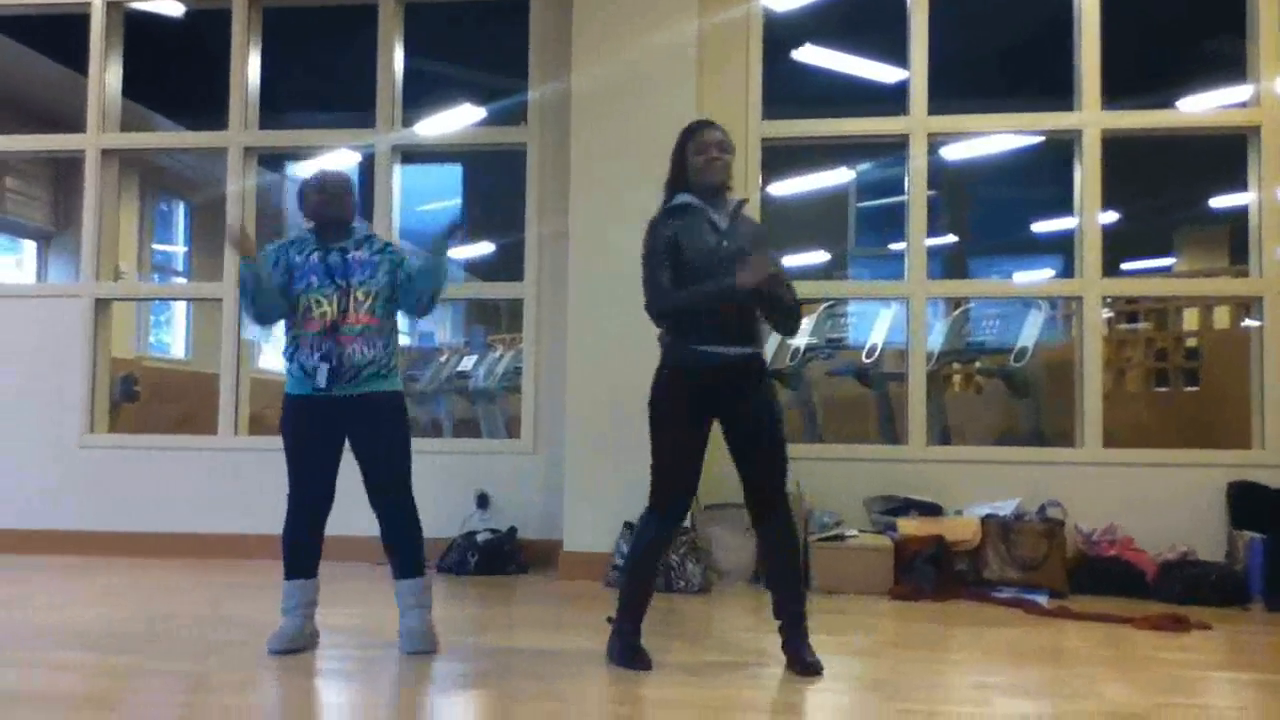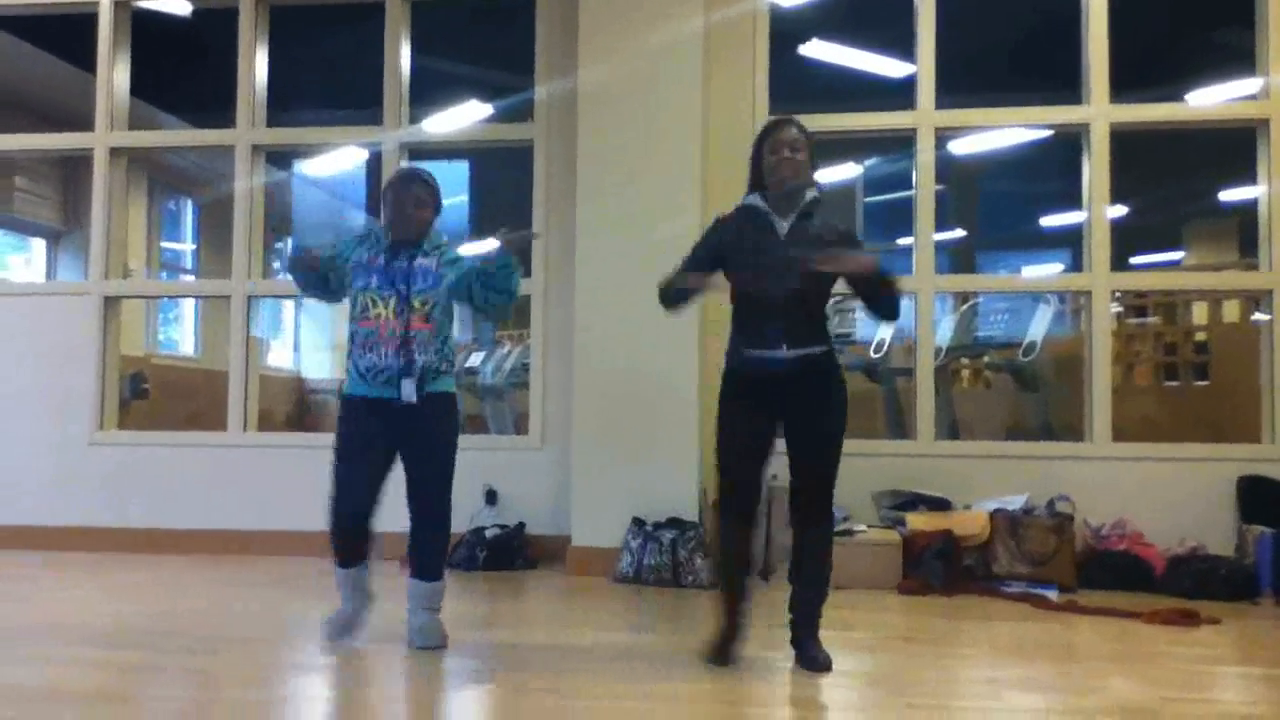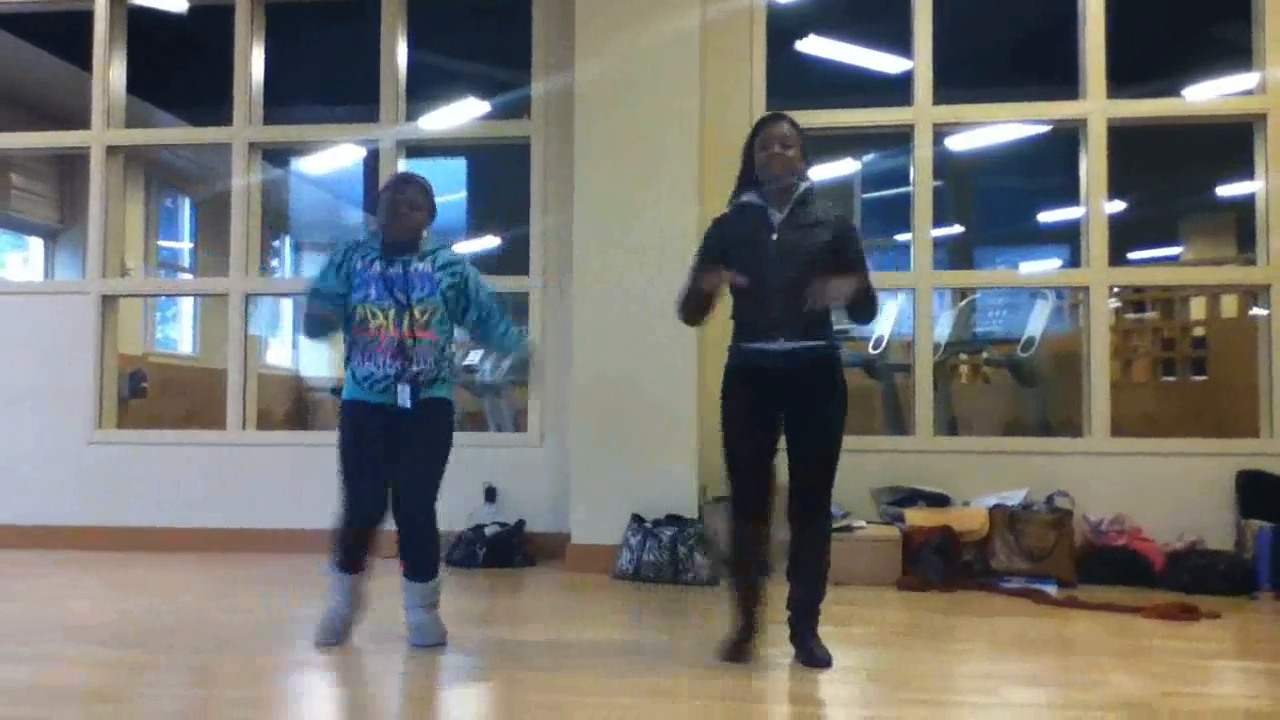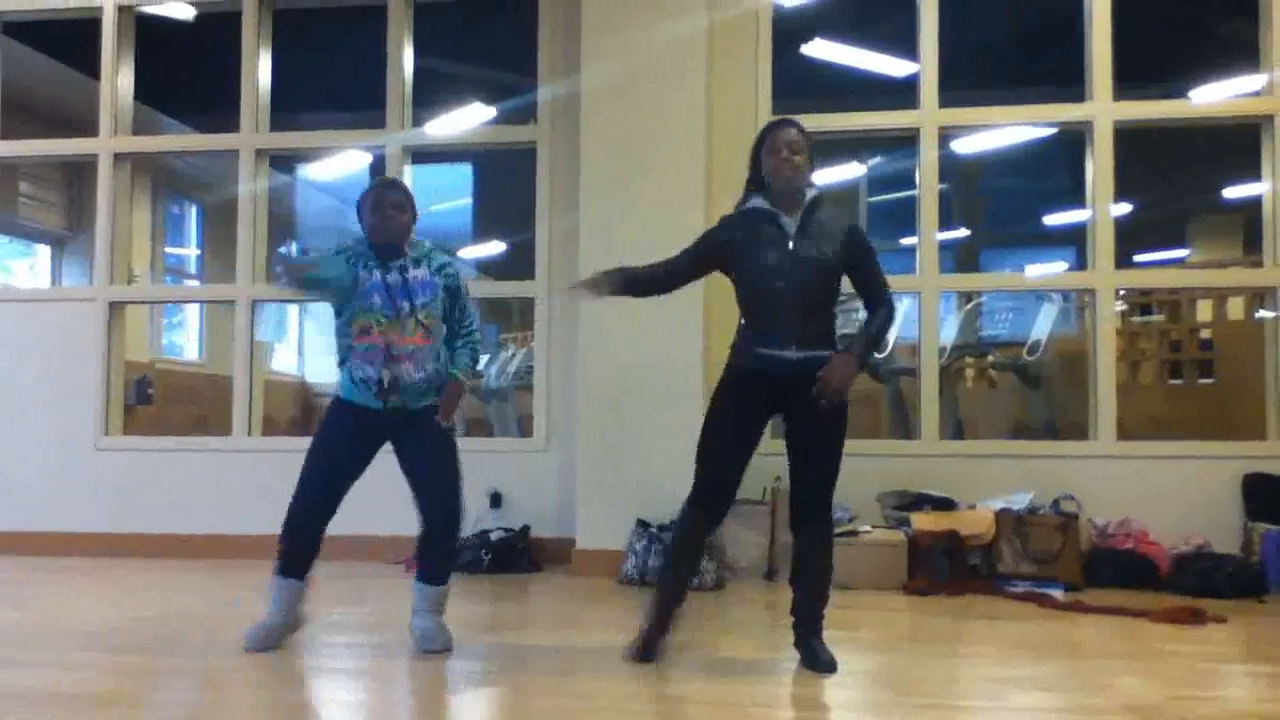
dt=0.5s
person 1, frame 1
left shoulder: (754, 230)
right shoulder: (669, 227)
left elbow: (790, 320)
right elbow: (660, 306)
left wrist: (770, 284)
right wrist: (733, 284)
left hip: (747, 377)
right hip: (686, 376)
left knee: (771, 504)
right knee: (668, 505)
left ankle: (795, 636)
right ankle: (625, 630)
person 1, frame 2
left shoulder: (833, 234)
right shoulder: (731, 229)
left elbow: (887, 311)
right elbow: (670, 296)
left wrist: (870, 269)
right wrist: (688, 281)
left hip: (815, 380)
right hip: (748, 381)
left knee: (814, 508)
right knee: (737, 505)
left ankle: (806, 633)
right ankle: (730, 623)
person 1, frame 3
left shoulder: (832, 224)
right shoulder: (728, 227)
left elbow: (867, 309)
right elbow: (689, 312)
left wrist: (852, 288)
right wrist: (703, 286)
left hip: (815, 373)
right hip: (749, 373)
left knee: (811, 503)
right knee: (749, 499)
left ankle: (805, 628)
right ankle: (747, 621)
person 1, frame 4
left shoulder: (842, 233)
right shoulder: (737, 229)
left elbow: (882, 307)
right elbow: (672, 272)
left wrist: (854, 356)
right wrist: (618, 279)
left hip: (817, 382)
right hip: (749, 376)
left knee: (812, 511)
right knee: (708, 497)
left ankle: (809, 634)
right ankle: (660, 618)
person 2, frame 1
left shoulder: (383, 254)
right shoulder: (287, 255)
left elbow: (420, 301)
right elbow: (264, 310)
left wrist: (436, 256)
right wrist: (248, 265)
left hip: (377, 394)
right hip: (309, 396)
left knee: (394, 500)
right knee: (307, 504)
left ankle: (415, 615)
right ankle: (299, 618)
person 2, frame 2
left shoulder: (451, 261)
right shoulder: (358, 250)
left elbow: (498, 297)
right elbow: (323, 286)
left wrist: (504, 258)
right wrist: (303, 263)
left hip: (430, 400)
right hip: (366, 399)
left knee: (430, 506)
right knee: (350, 503)
left ankle: (424, 610)
right ankle: (354, 596)
person 2, frame 3
left shoulder: (451, 266)
right shoulder: (350, 260)
left elbow: (487, 318)
right elbow: (317, 313)
left wrist: (517, 344)
right wrist: (320, 314)
left hip: (428, 403)
right hip: (366, 403)
left knee: (415, 504)
right knee: (364, 503)
left ankle: (422, 608)
right ankle: (345, 599)
person 2, frame 4
left shoulder: (441, 267)
right shoulder: (347, 263)
left elbow: (468, 330)
right elbow: (324, 276)
left wrist: (459, 375)
right wrist: (303, 269)
left hip: (425, 409)
right hip: (358, 408)
left knee: (442, 510)
right knee: (309, 505)
left ankle: (427, 614)
right ankle: (283, 609)
